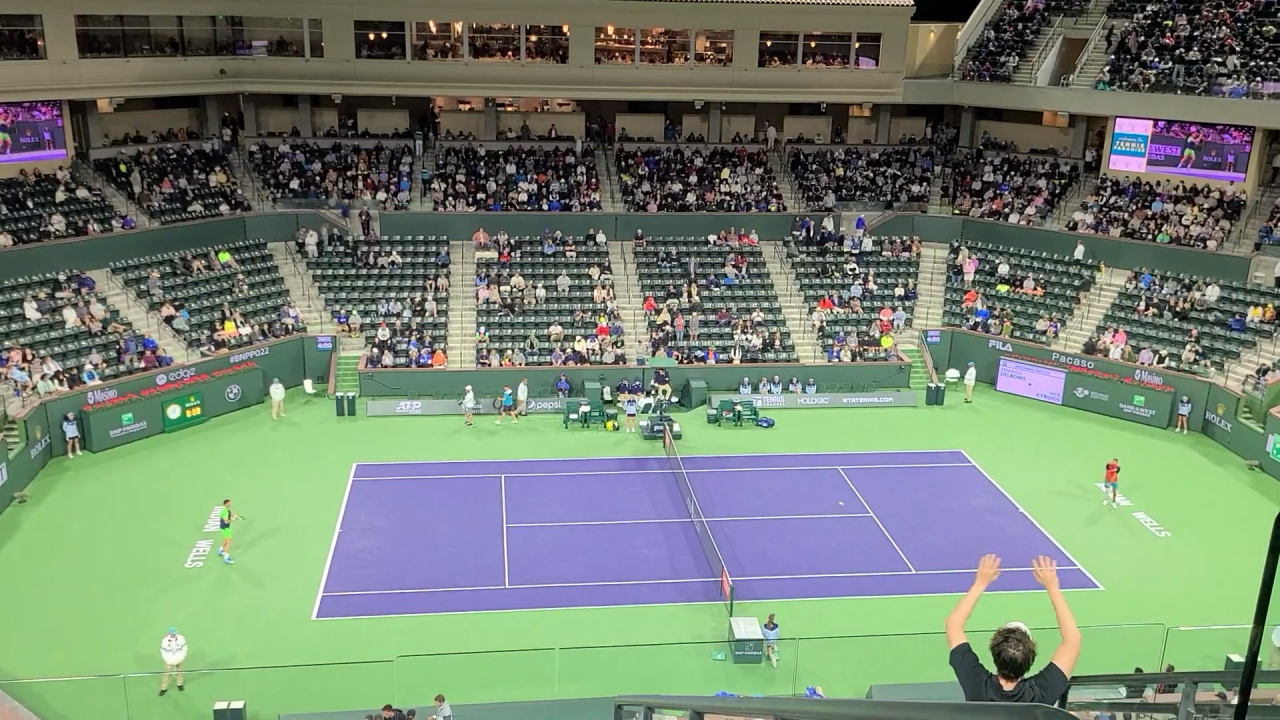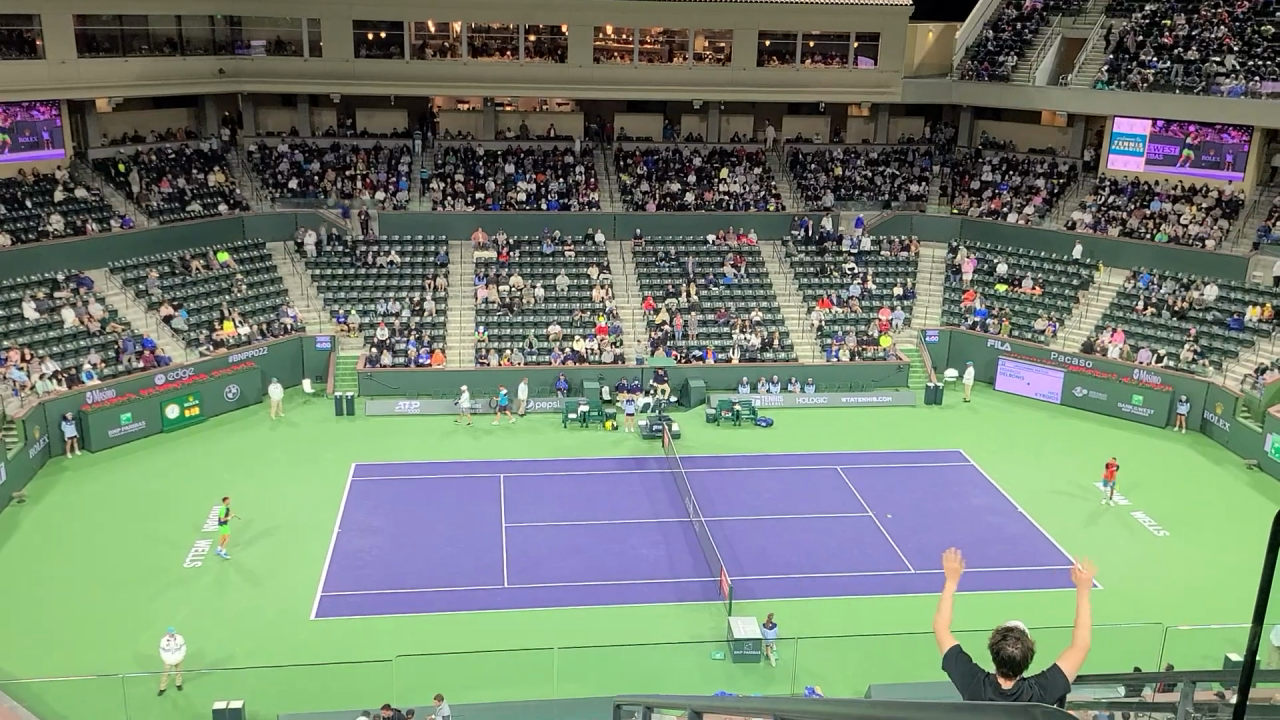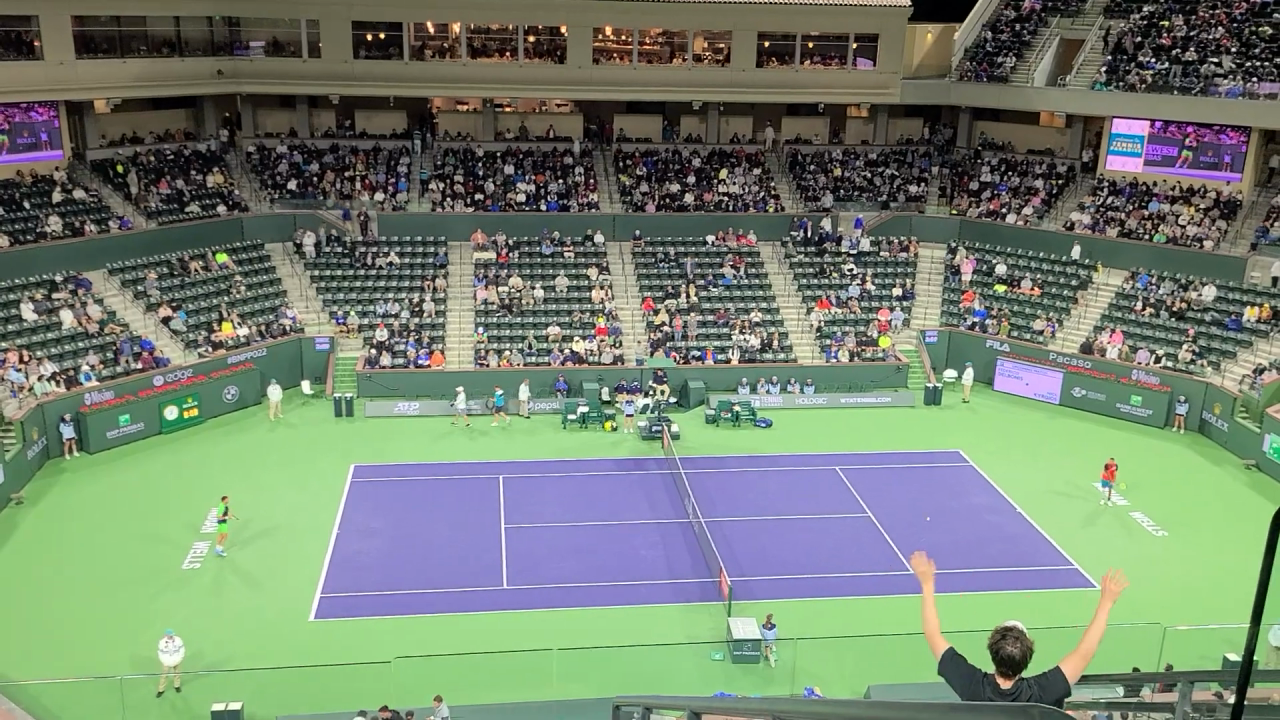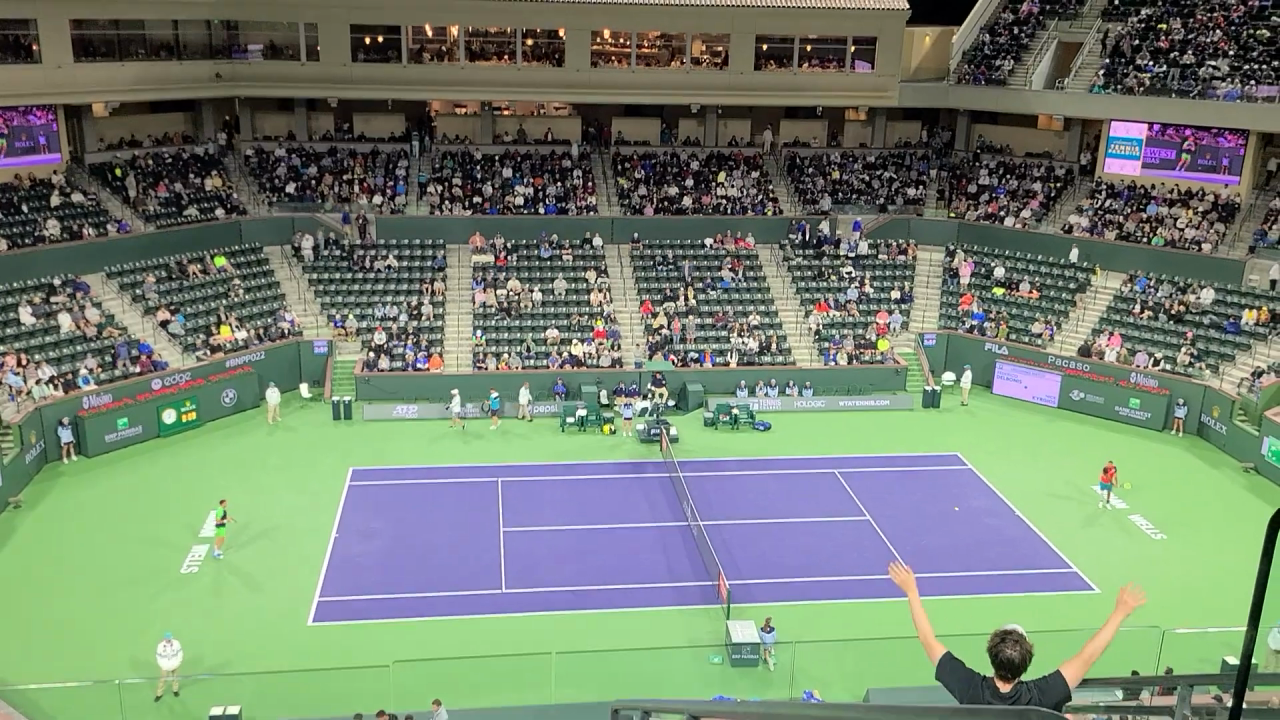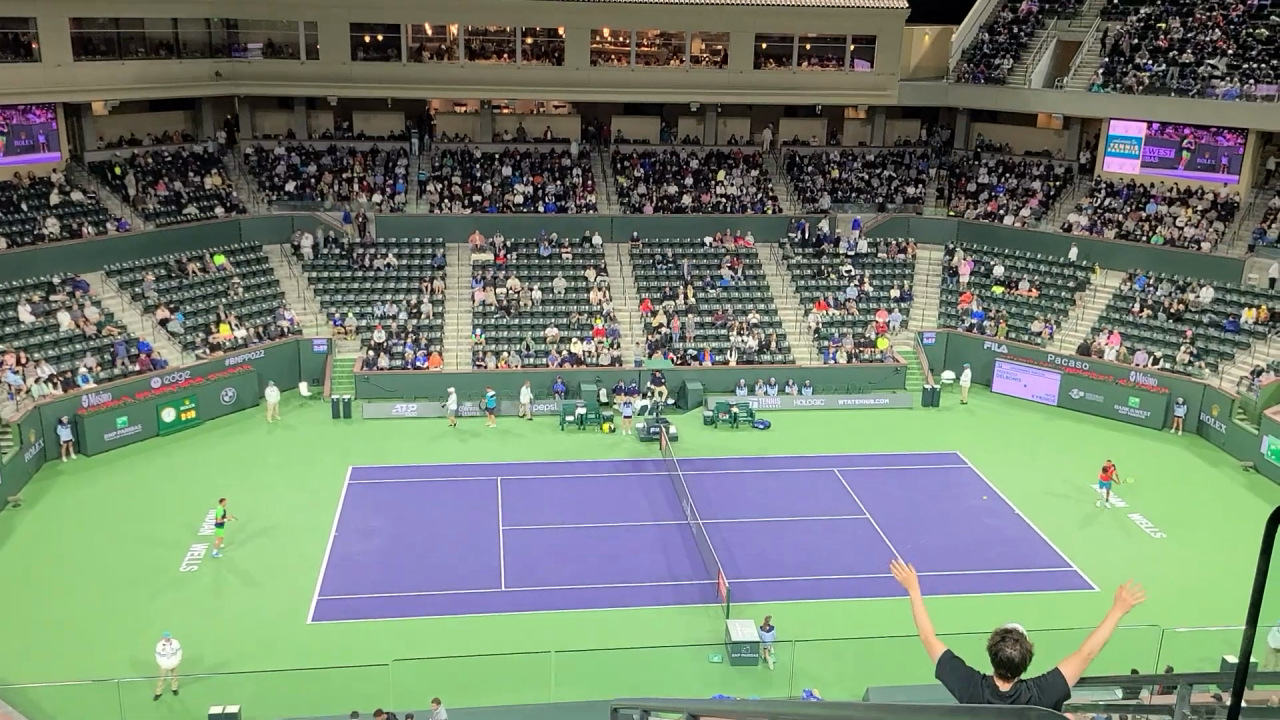
dt=0.1s
person 1, frame 1
left shoulder: (977, 684)
right shoulder: (1040, 693)
left elbow: (953, 625)
right elbow: (1072, 639)
left wrist: (980, 584)
right wrist: (1053, 588)
person 1, frame 2
left shoulder: (974, 684)
right shoulder: (1039, 692)
left elbow: (940, 629)
right elbow: (1081, 645)
left wrist: (951, 581)
right wrist: (1083, 591)
person 1, frame 3
left shoulder: (973, 684)
right shoulder: (1038, 690)
left elbow: (933, 634)
right elbow: (1085, 651)
left wrist: (927, 585)
right wrist: (1106, 603)
person 1, frame 4
left shoulder: (970, 688)
right shoulder: (1039, 696)
left elbow: (928, 641)
right elbow: (1087, 656)
left wrist: (912, 592)
right wrist: (1120, 611)
person 1, frame 5
left shoulder: (969, 690)
right shoulder: (1038, 697)
left elbow: (929, 637)
right elbow: (1086, 652)
left wrist: (914, 589)
right wrist: (1118, 610)
